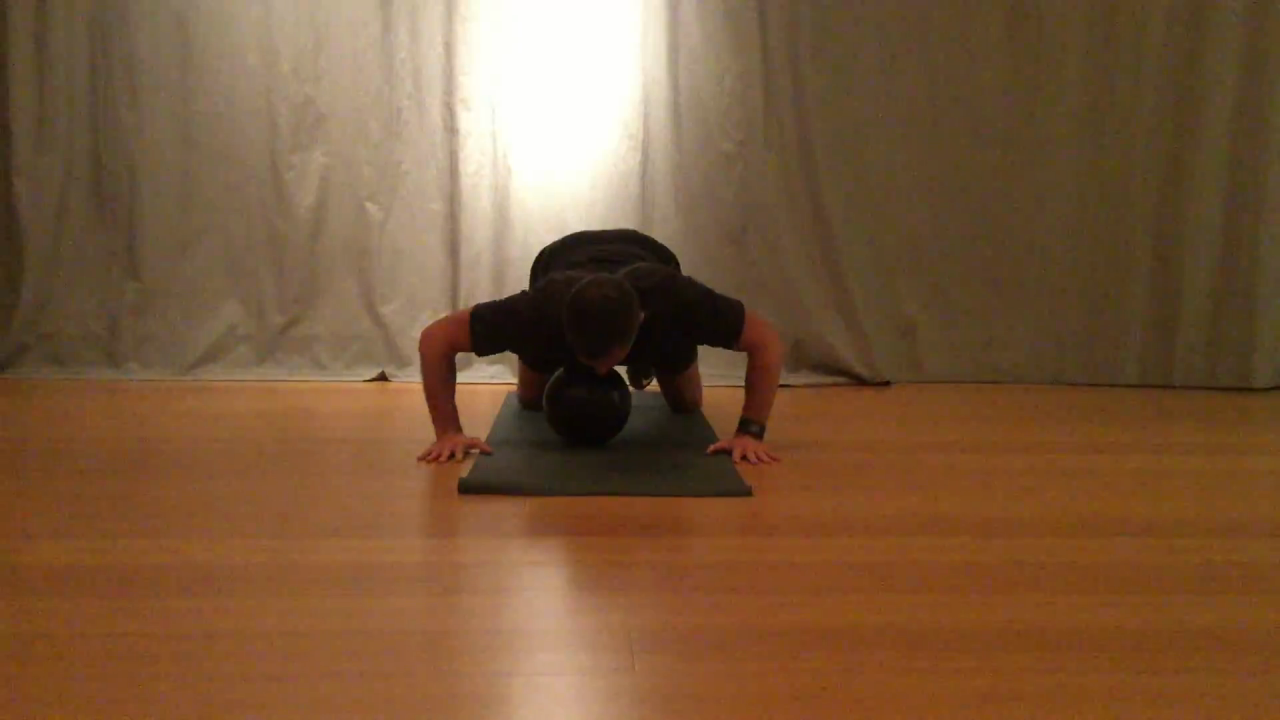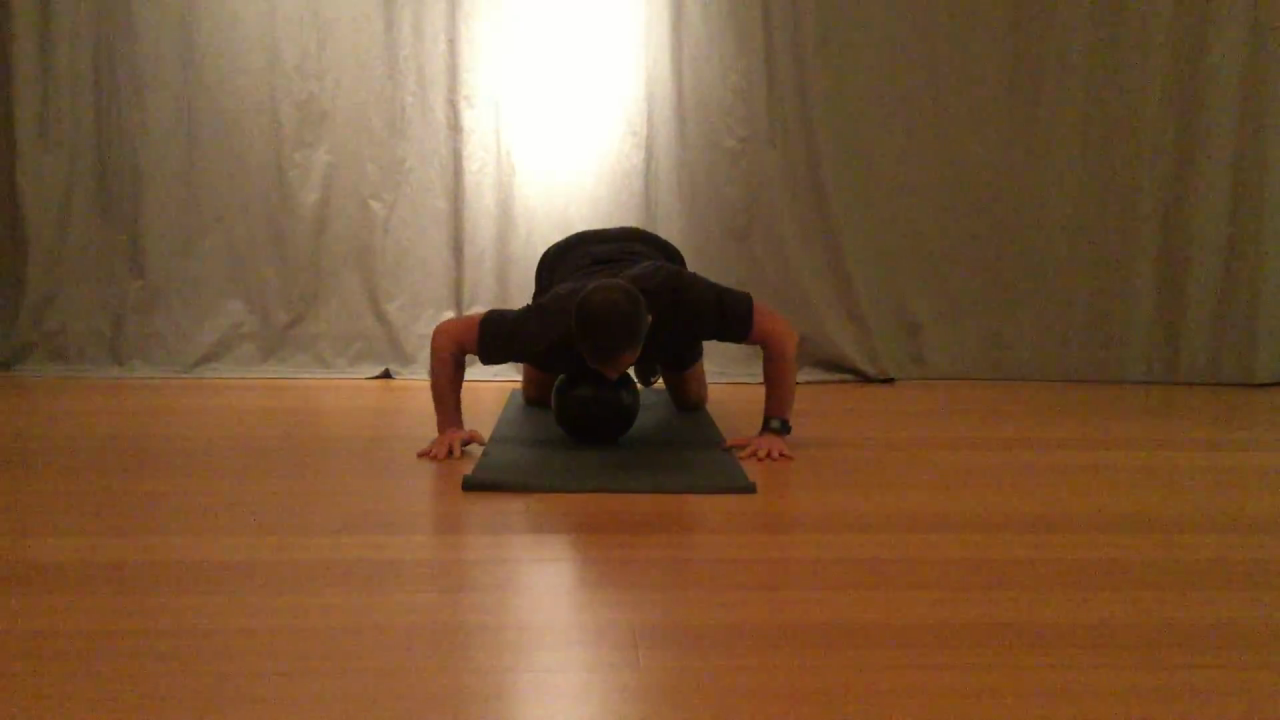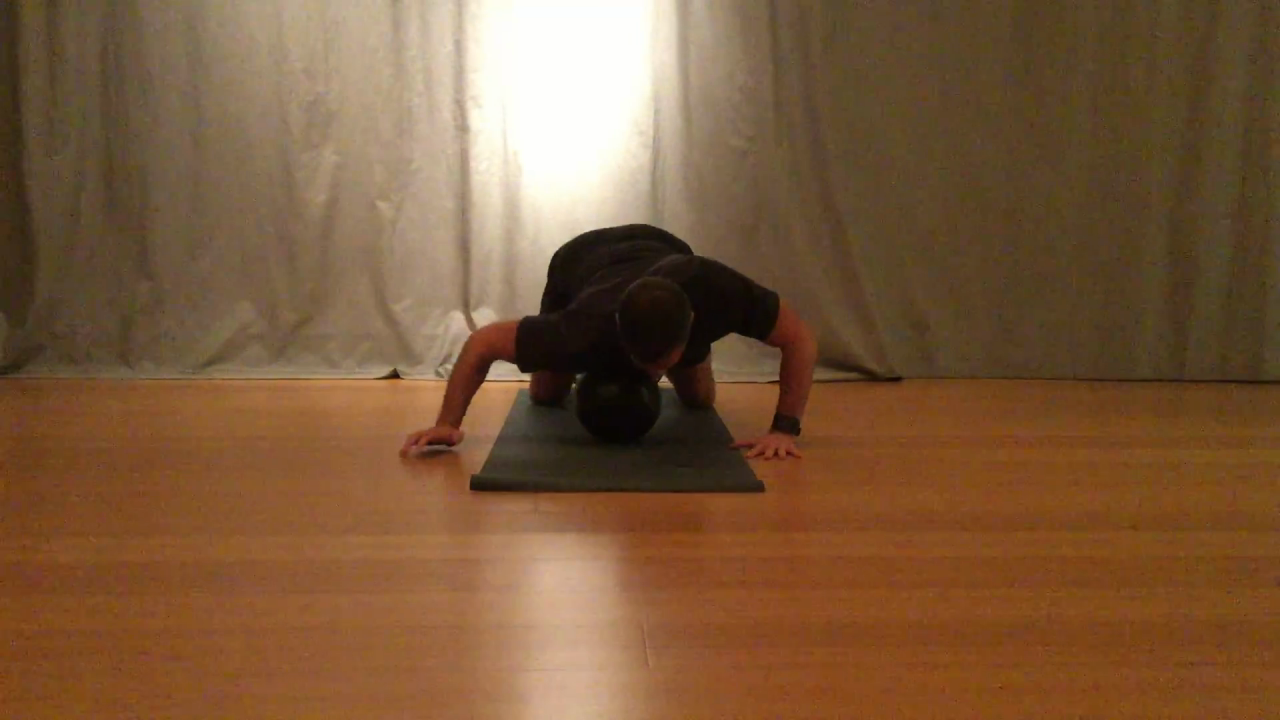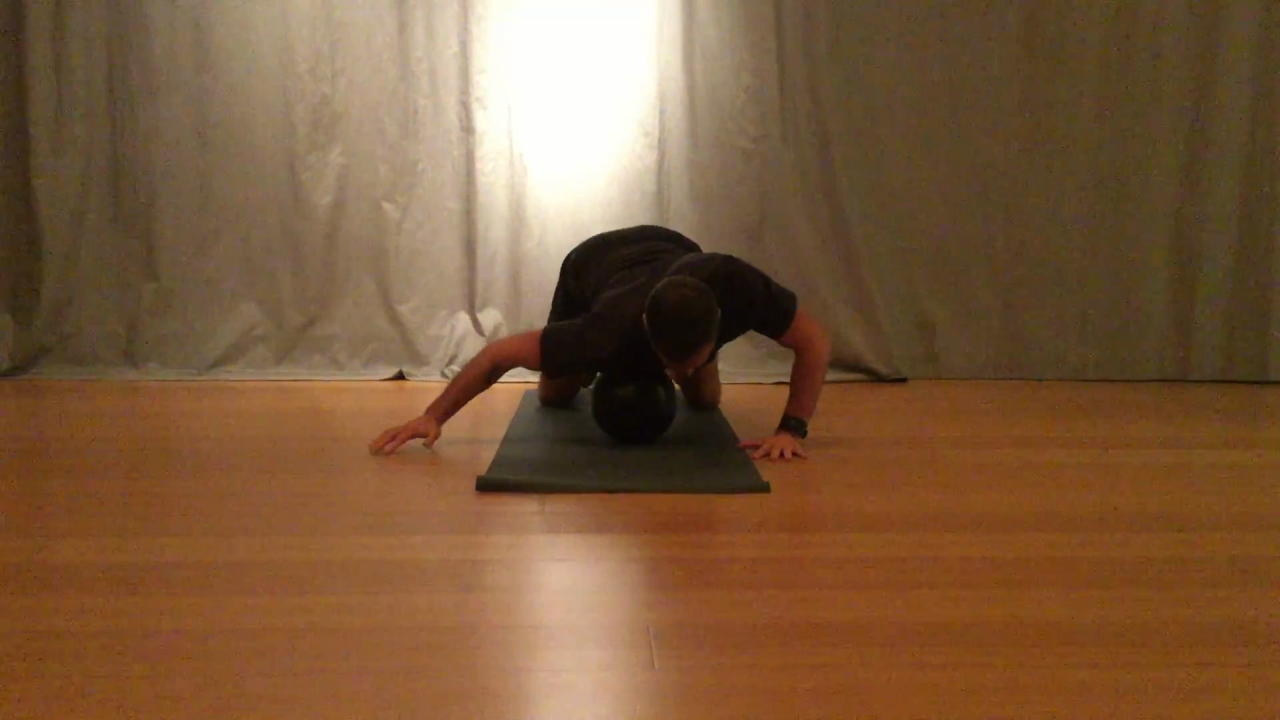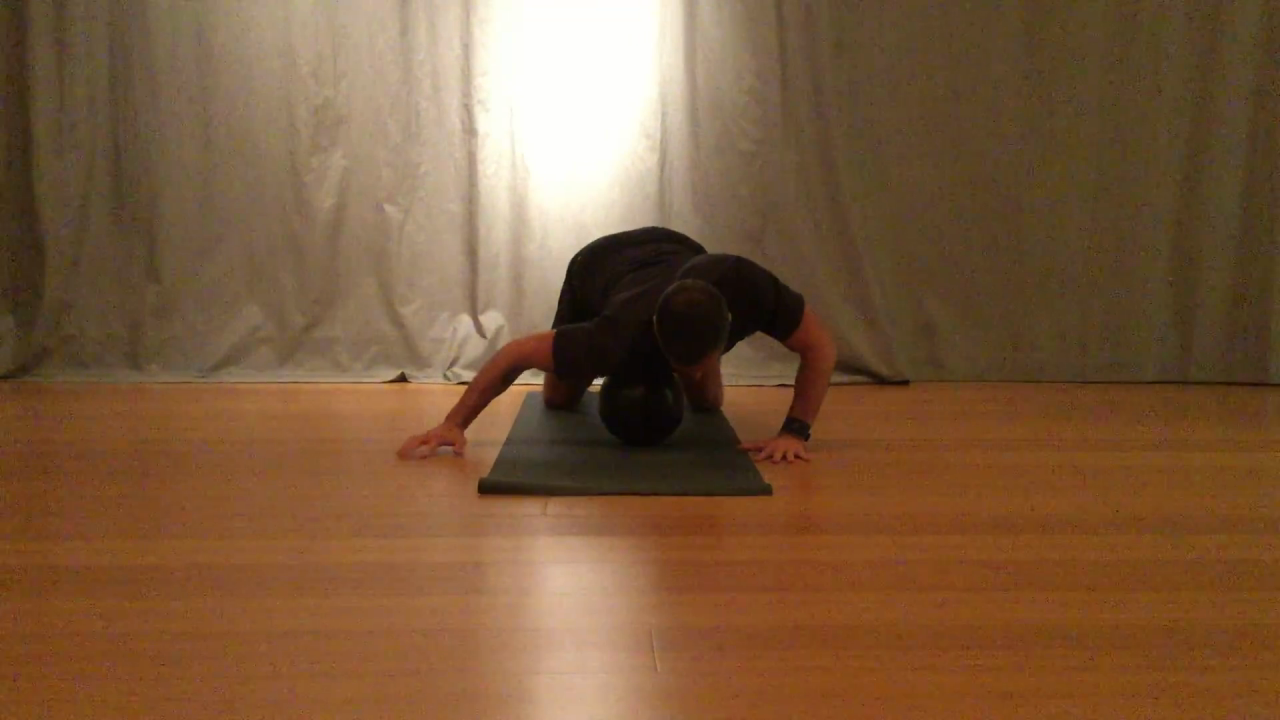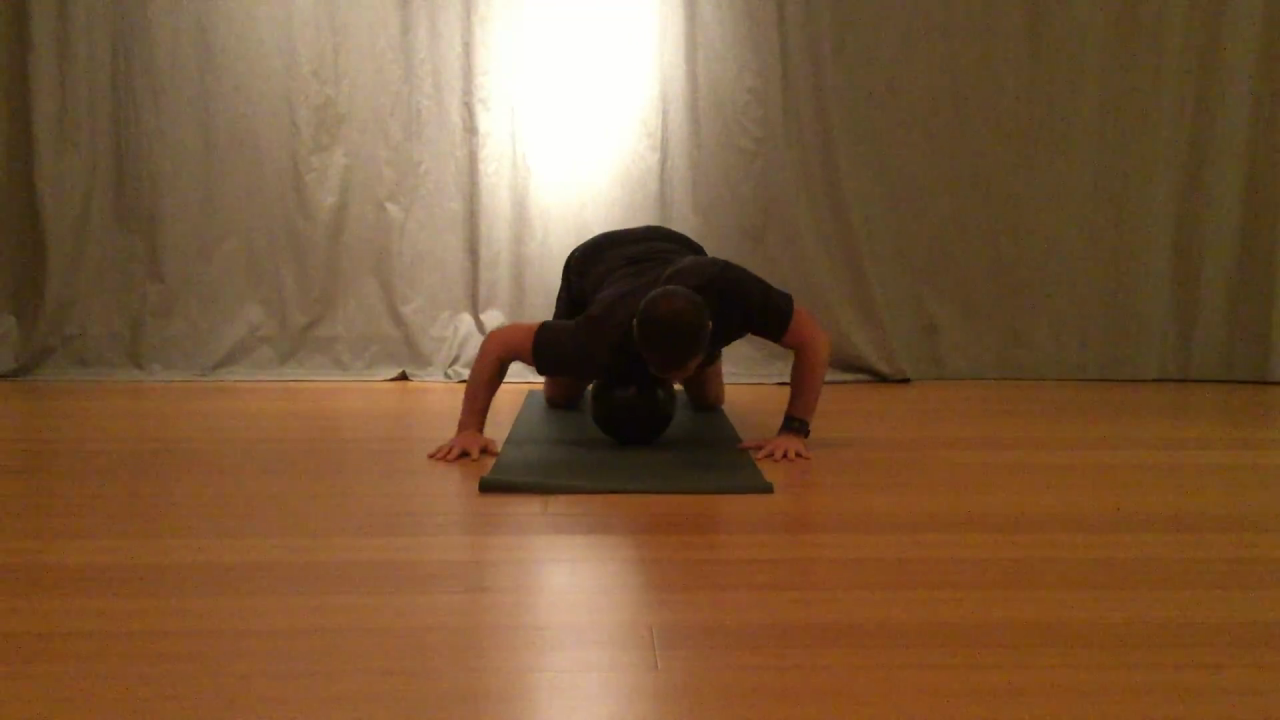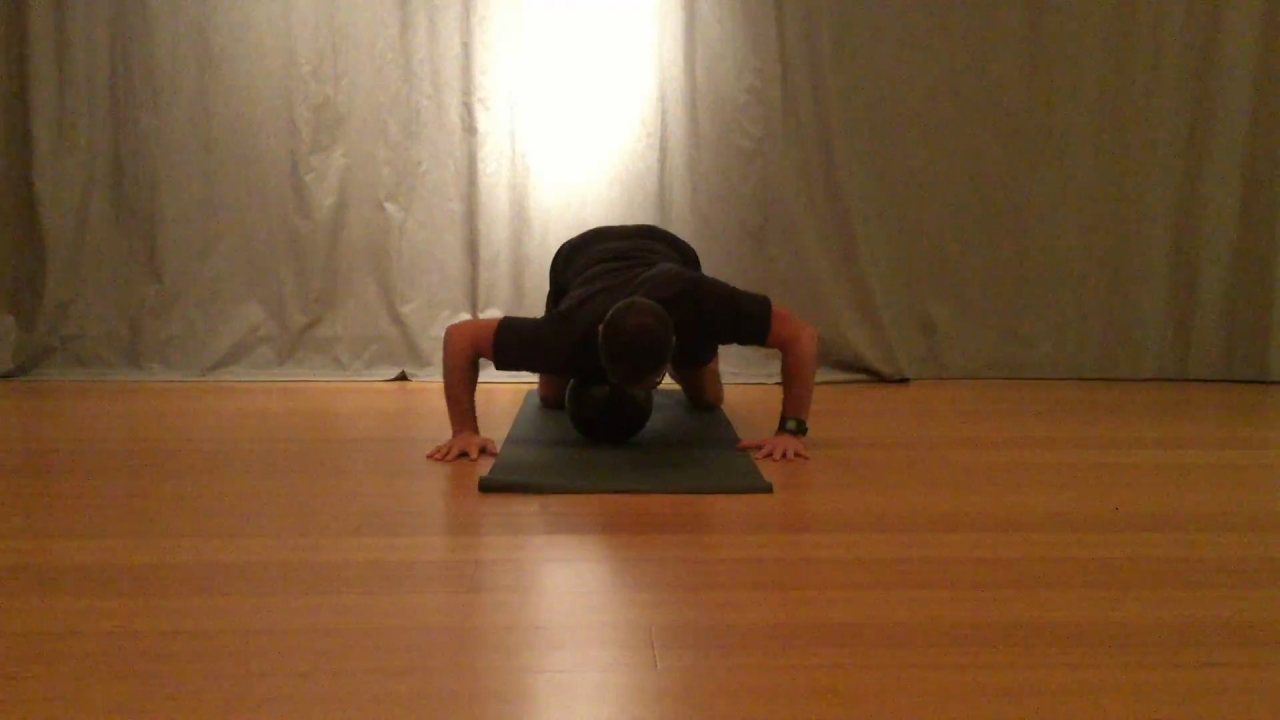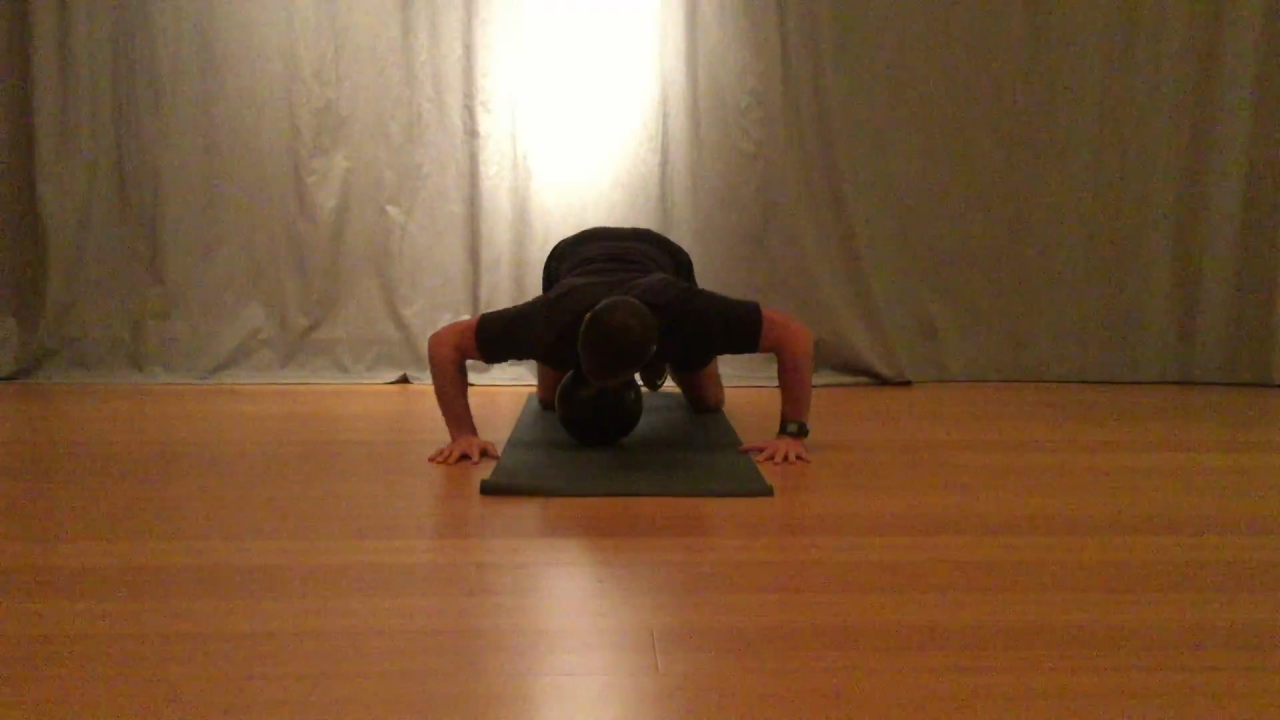
dt=0.5s
person 1, frame 1
left shoulder: (673, 298)
right shoulder: (541, 310)
left elbow: (767, 342)
right elbow: (435, 338)
left wrist: (750, 431)
right wrist: (447, 430)
left hip: (646, 257)
left knee: (687, 401)
right knee: (531, 398)
left ankle: (646, 365)
person 1, frame 2
left shoulder: (679, 296)
right shoulder: (550, 324)
left elbow: (781, 336)
right elbow: (446, 336)
left wrist: (774, 429)
right wrist: (449, 426)
left hip: (651, 255)
left knee: (692, 399)
right knee: (537, 395)
left ankle: (654, 364)
person 1, frame 3
left shoulder: (713, 289)
right shoulder: (585, 327)
left elbow: (801, 340)
right elbow: (482, 341)
left wrist: (784, 428)
right wrist: (447, 421)
left hip: (661, 252)
right hip: (578, 262)
left knee: (700, 398)
right knee: (546, 394)
right ankle: (582, 361)
person 1, frame 4
left shoulder: (734, 285)
right shoulder: (611, 331)
left elbow: (815, 343)
right elbow: (501, 351)
left wrist: (791, 429)
right wrist: (433, 416)
left hip: (672, 253)
right hip: (590, 265)
left knee: (705, 399)
right knee: (554, 396)
right ankle: (592, 364)
person 1, frame 5
left shoulder: (744, 286)
right shoulder: (622, 334)
left elbow: (821, 347)
right elbow: (517, 351)
left wrist: (794, 430)
right wrist: (454, 423)
left hip: (675, 254)
right hip: (596, 268)
left knee: (708, 401)
right knee: (559, 398)
right ankle: (604, 363)
person 1, frame 6
left shoulder: (727, 290)
right shoulder: (604, 337)
left elbow: (814, 342)
right elbow: (498, 341)
left wrist: (794, 429)
right wrist: (470, 428)
left hip: (675, 253)
right hip: (592, 264)
left knee: (709, 400)
right knee: (560, 398)
person 1, frame 7
left shoulder: (696, 302)
right shoulder: (570, 333)
left elbow: (802, 337)
right elbow: (458, 337)
left wrist: (791, 429)
right wrist: (465, 430)
left hip: (666, 255)
right hip: (581, 258)
left knee: (708, 398)
right knee: (552, 398)
left ankle: (673, 369)
person 1, frame 8
left shoulder: (683, 309)
right shoulder: (553, 321)
left elbow: (796, 338)
right elbow: (443, 343)
left wrist: (792, 432)
right wrist: (462, 433)
left hip: (661, 257)
left knee: (708, 402)
right knee: (551, 400)
left ankle: (665, 366)
